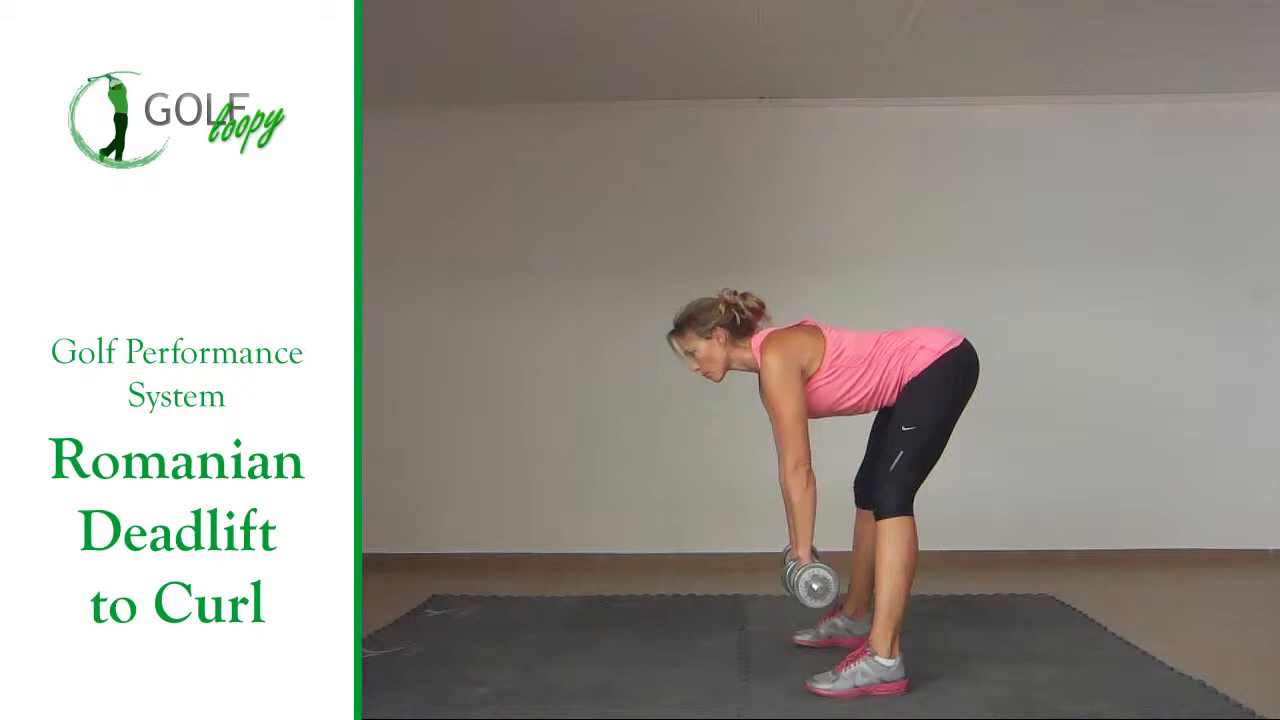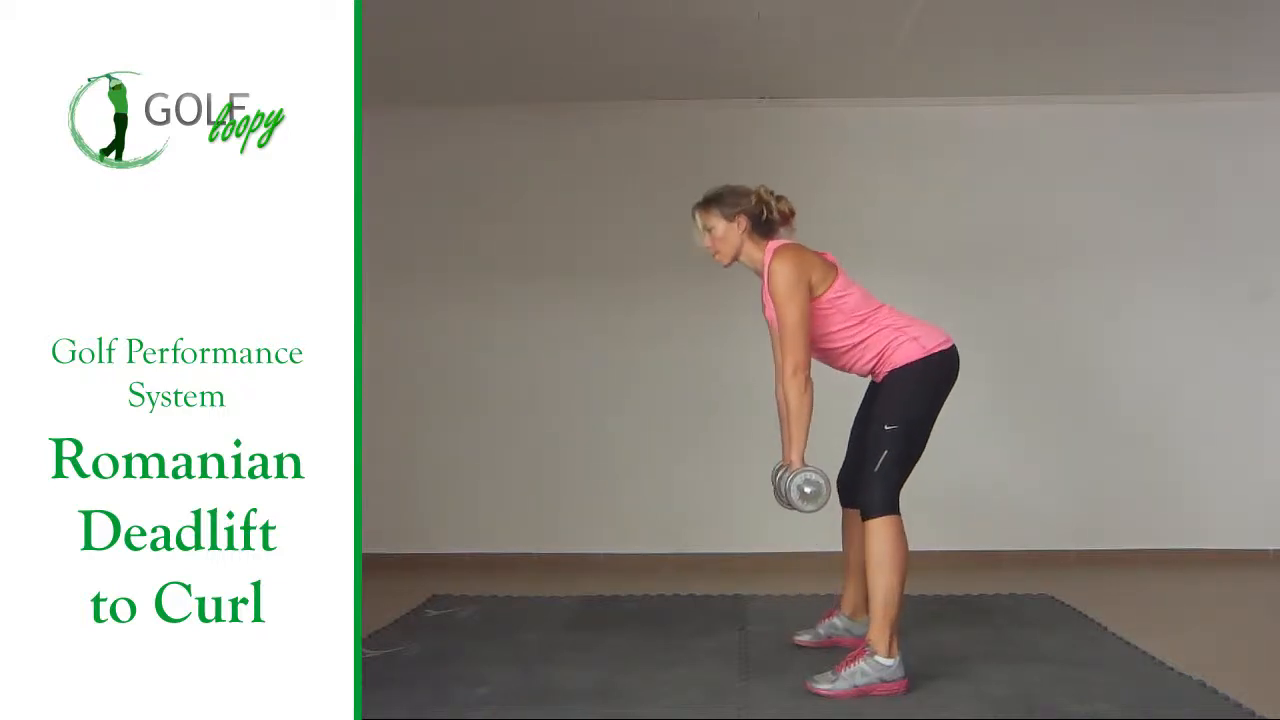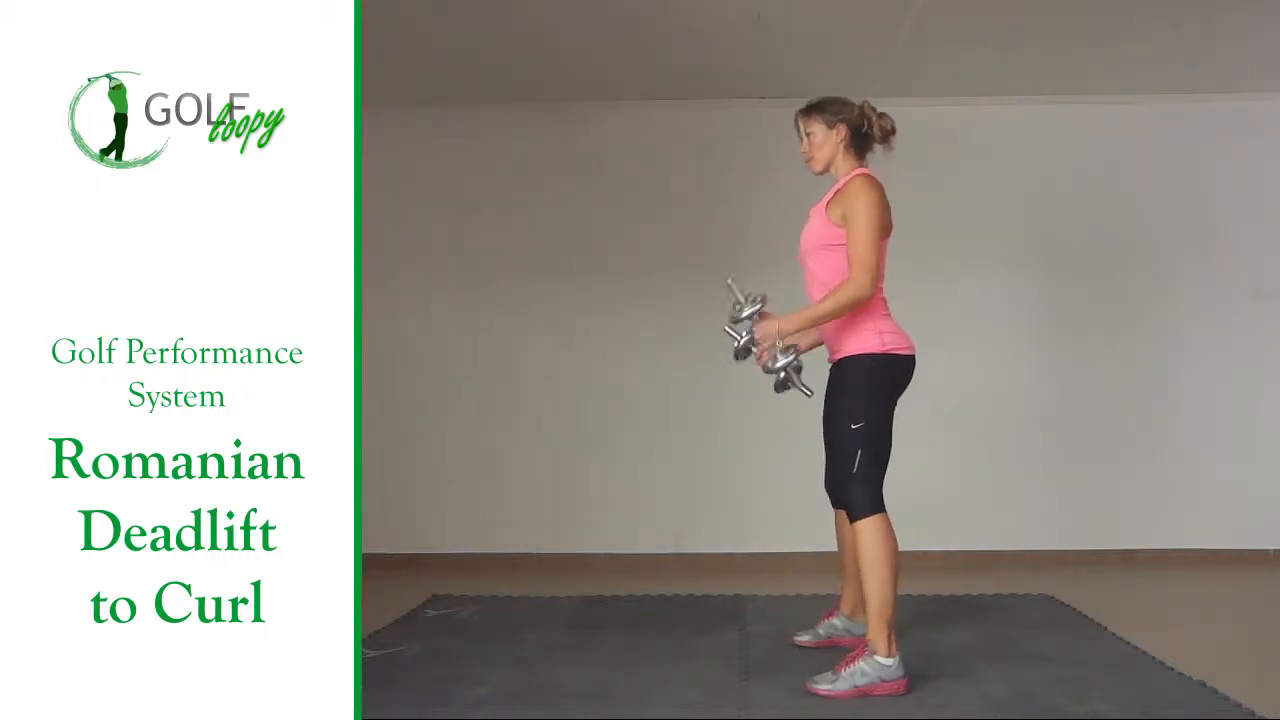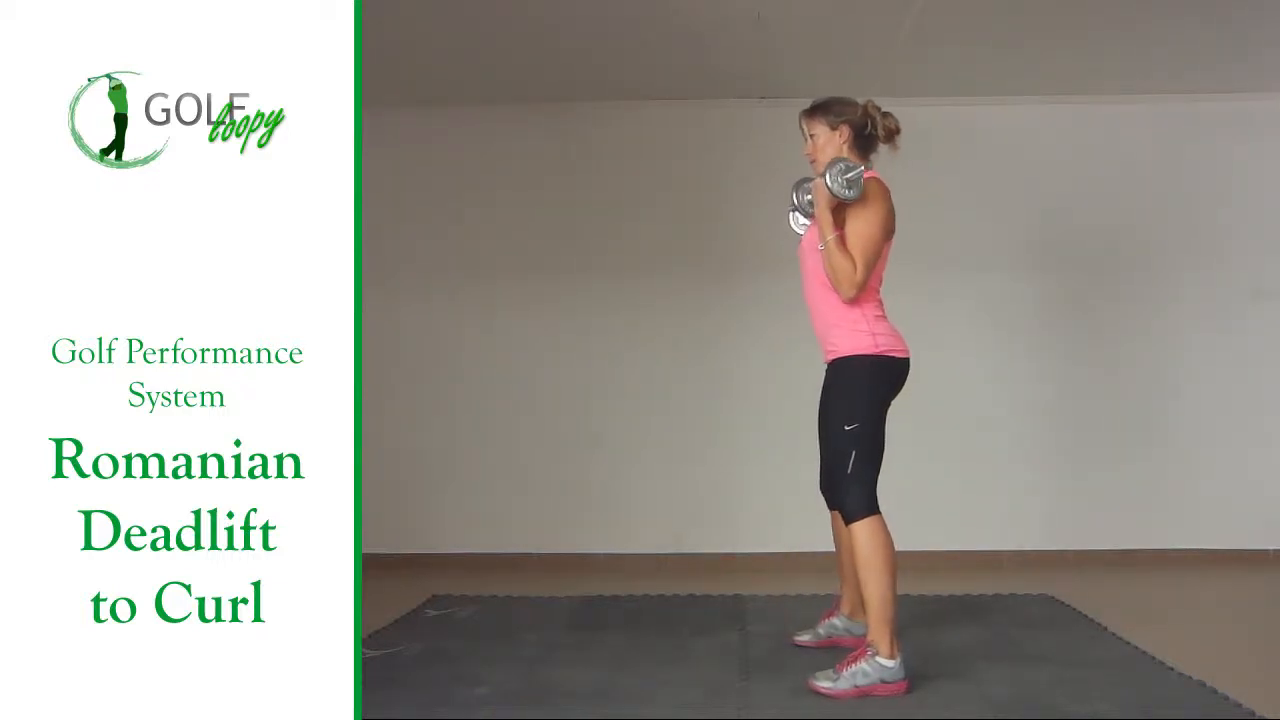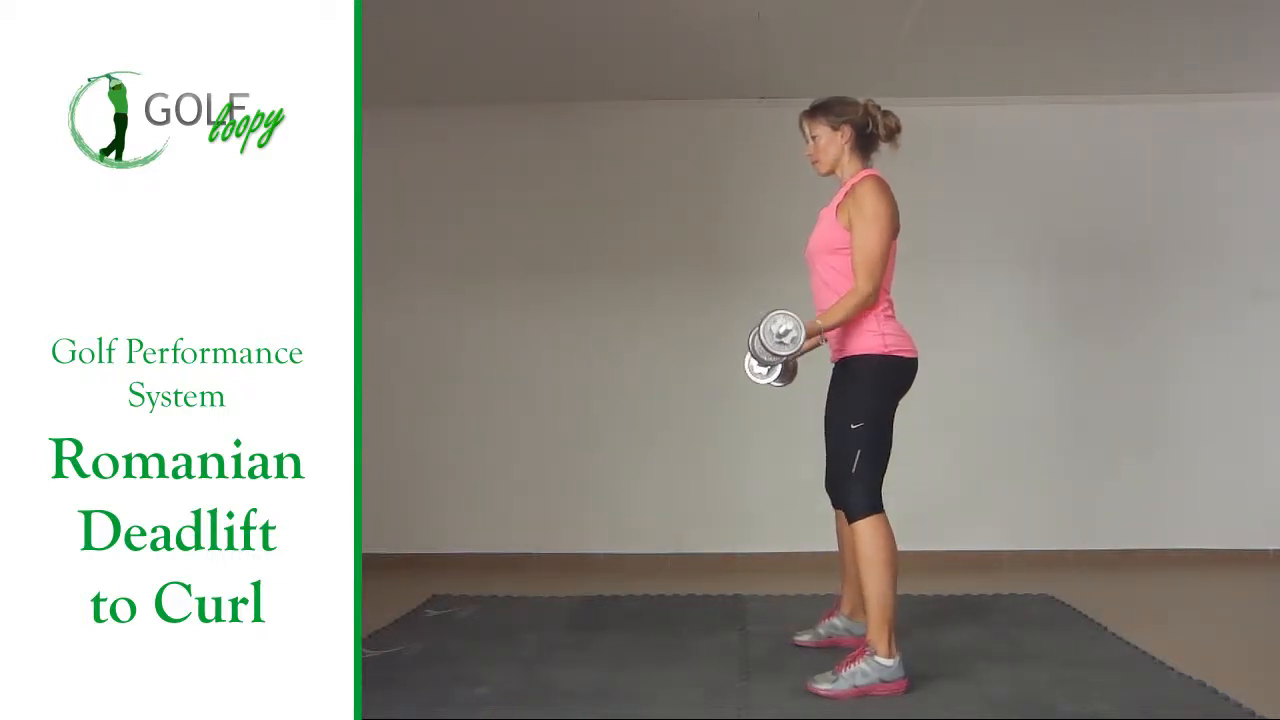
dt=1s
person 1, frame 1
left shoulder: (776, 355)
right shoulder: (770, 365)
left elbow: (799, 468)
right elbow: (789, 466)
left wrist: (804, 552)
right wrist: (797, 545)
left hip: (940, 365)
right hip: (920, 372)
left knee: (889, 494)
right knee: (869, 490)
left ankle: (883, 660)
right ankle: (854, 618)
person 1, frame 2
left shoulder: (785, 262)
right shoulder: (771, 279)
left elbow: (798, 373)
right elbow: (785, 378)
left wrist: (797, 459)
right wrist: (788, 458)
left hip: (920, 361)
right hip: (902, 367)
left knee: (875, 495)
right knee: (852, 488)
left ankle: (883, 659)
right ankle: (852, 617)
person 1, frame 3
left shoulder: (861, 188)
right shoulder: (838, 197)
left elbow: (862, 285)
left wrist: (789, 325)
right wrist: (798, 340)
left hip: (872, 358)
right hip: (852, 359)
left knee: (862, 495)
right knee: (843, 490)
left ankle: (882, 657)
right ankle: (851, 616)
person 1, frame 4
left shoulder: (868, 192)
right shoulder: (843, 196)
left elbow: (850, 285)
left wrist: (824, 219)
right wrist: (812, 225)
left hip: (866, 360)
right hip: (847, 361)
left knee: (856, 497)
right knee: (838, 491)
left ankle: (884, 658)
right ankle: (850, 617)
person 1, frame 5
left shoulder: (869, 190)
right shoulder: (847, 197)
left elbow: (866, 289)
left wrist: (812, 329)
right wrist: (811, 334)
left hip: (874, 359)
right hip: (857, 360)
left knee: (861, 497)
right knee: (843, 491)
left ankle: (883, 657)
right ankle: (852, 616)
